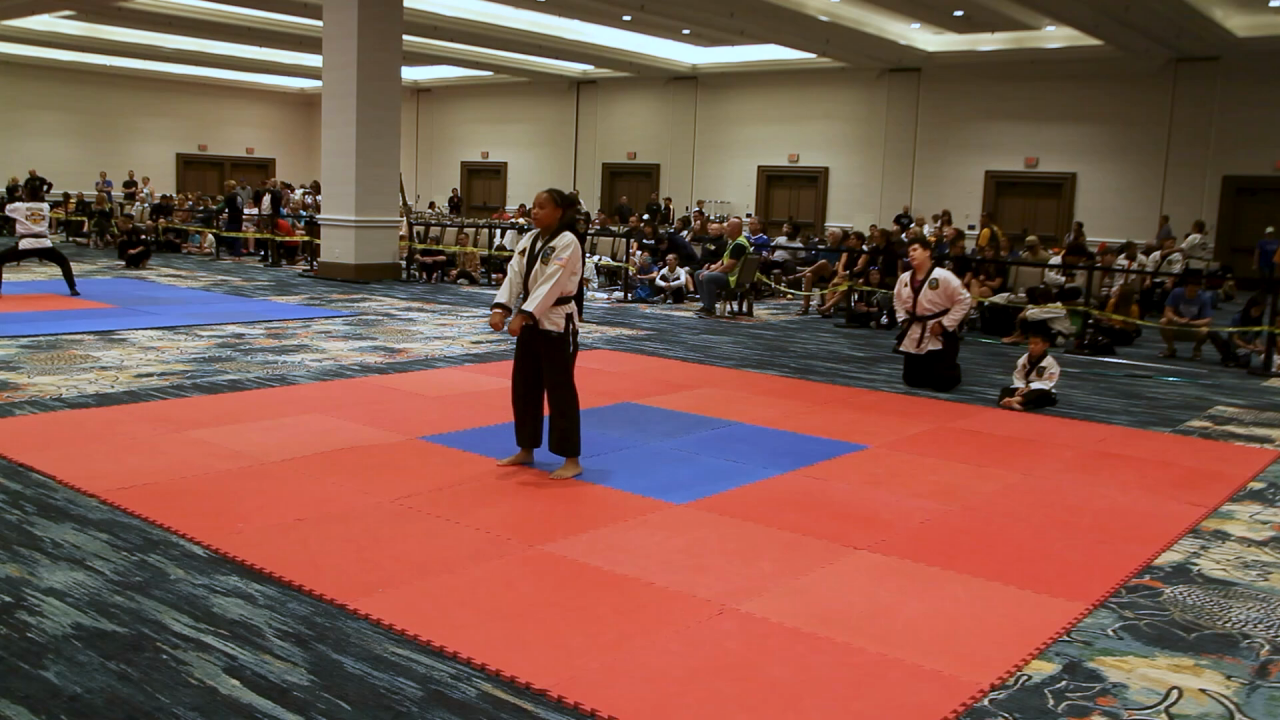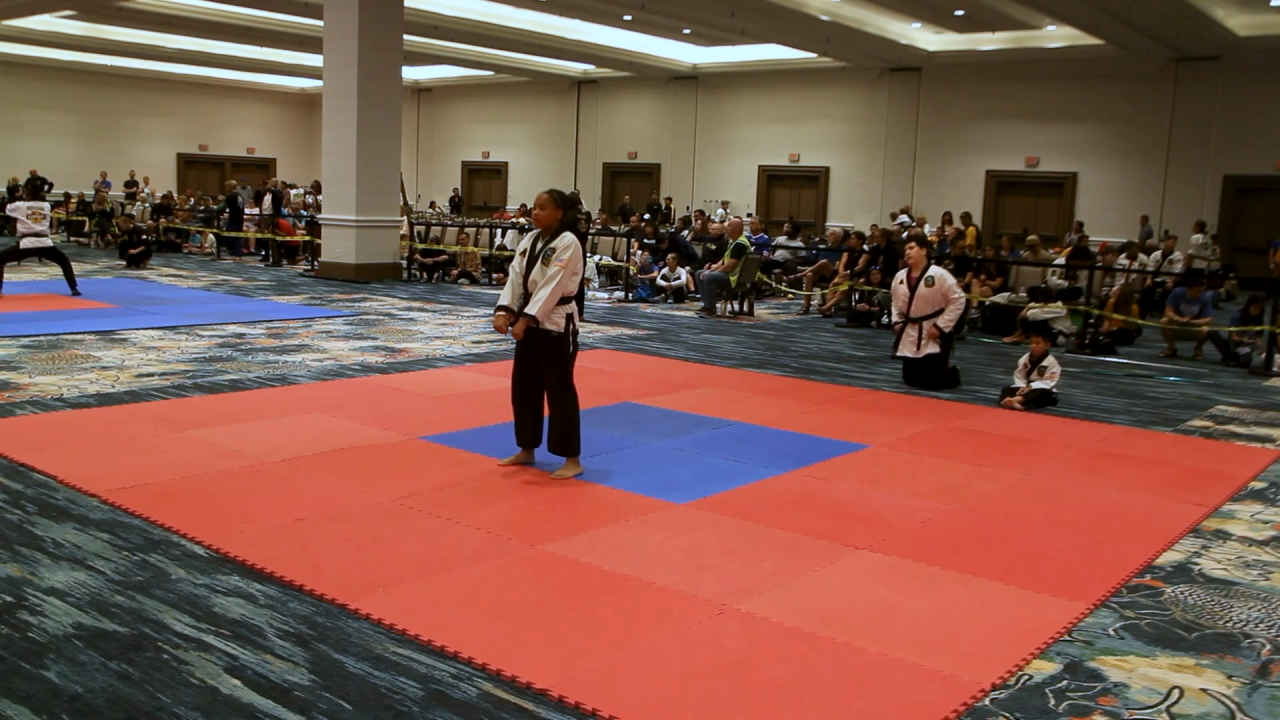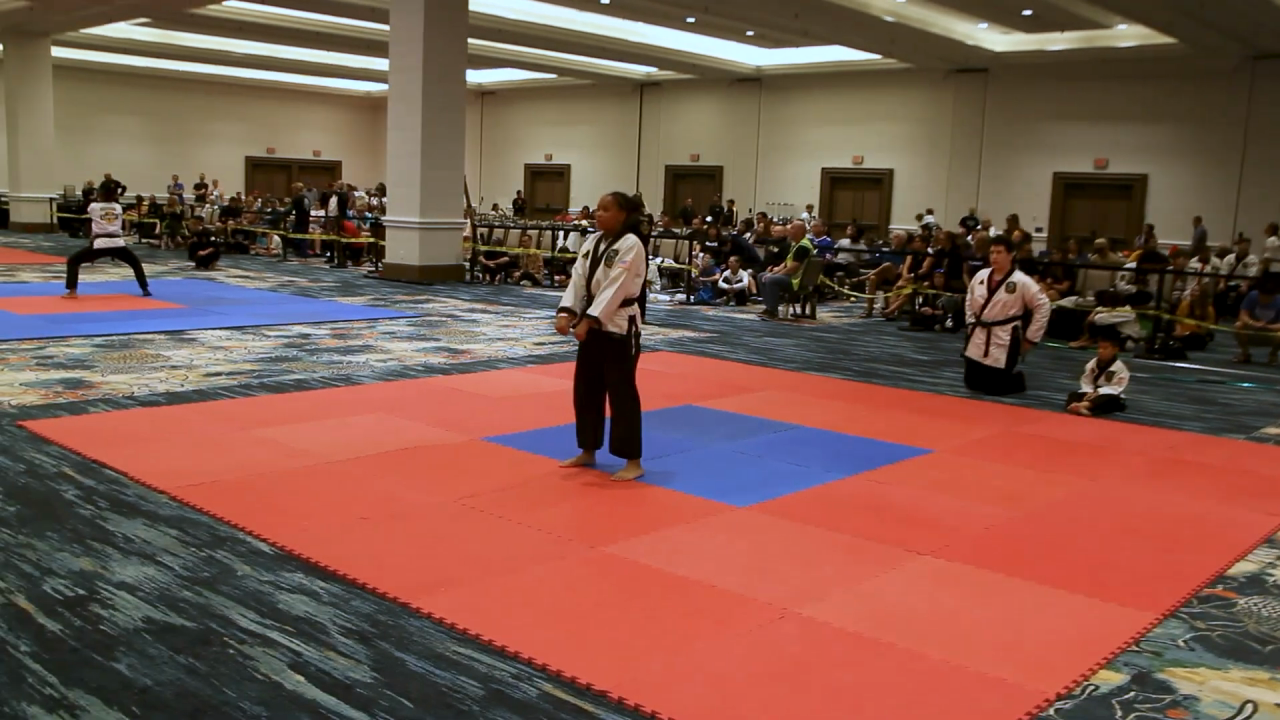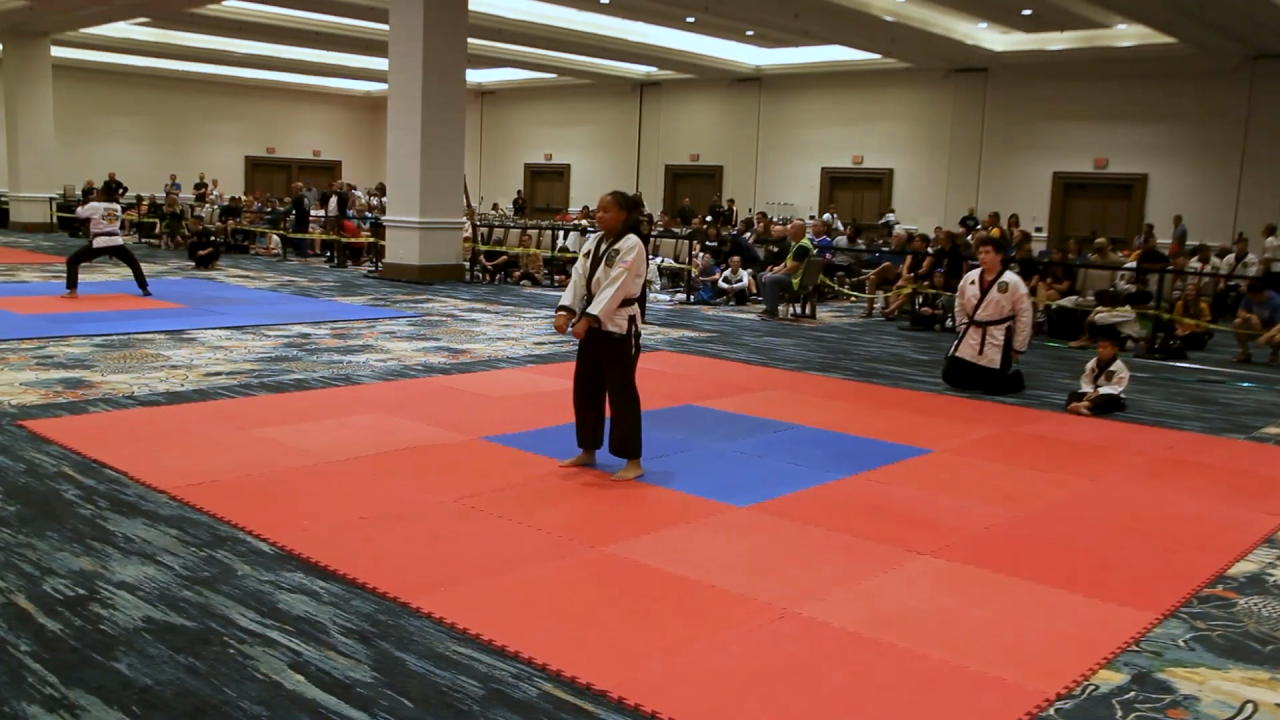
dt=0.5s
person 1, frame 1
left shoulder: (568, 243)
right shoulder: (529, 240)
left elbow: (550, 284)
right elbow: (514, 276)
left wrist: (522, 316)
right wrist: (500, 309)
left hip: (557, 323)
right hip: (530, 321)
left knee: (561, 391)
right knee: (524, 388)
left ankle: (572, 460)
right ankle: (526, 450)
person 1, frame 2
left shoulder: (568, 243)
right shoulder: (530, 240)
left elbow: (552, 286)
right elbow: (516, 277)
left wrist: (524, 319)
right wrist: (504, 311)
left hip: (557, 323)
right hip: (529, 321)
left knee: (560, 390)
right knee: (523, 388)
left ankle: (572, 460)
right ankle: (527, 450)
person 1, frame 3
left shoulder: (631, 245)
right shoulder: (592, 242)
left elbow: (614, 287)
right elbow: (578, 279)
left wrist: (587, 320)
right wrist: (566, 312)
left hip: (619, 325)
right hip: (592, 322)
left knee: (622, 392)
right knee: (586, 389)
left ankle: (633, 462)
right ankle: (588, 452)
person 1, frame 4
left shoulder: (632, 245)
right shoulder: (593, 242)
left elbow: (615, 287)
right elbow: (579, 278)
left wrist: (587, 319)
right wrist: (565, 311)
left hip: (620, 325)
right hip: (593, 322)
left knee: (622, 392)
right knee: (585, 389)
left ankle: (633, 461)
right ankle: (588, 451)
